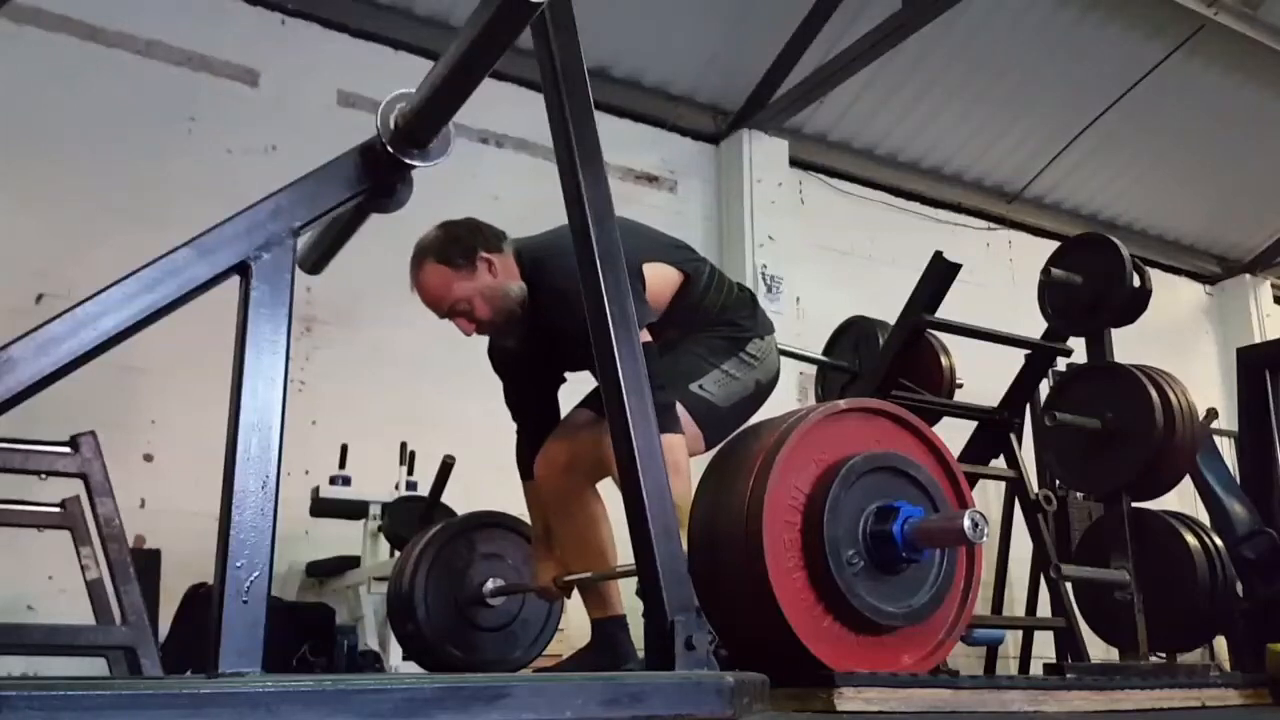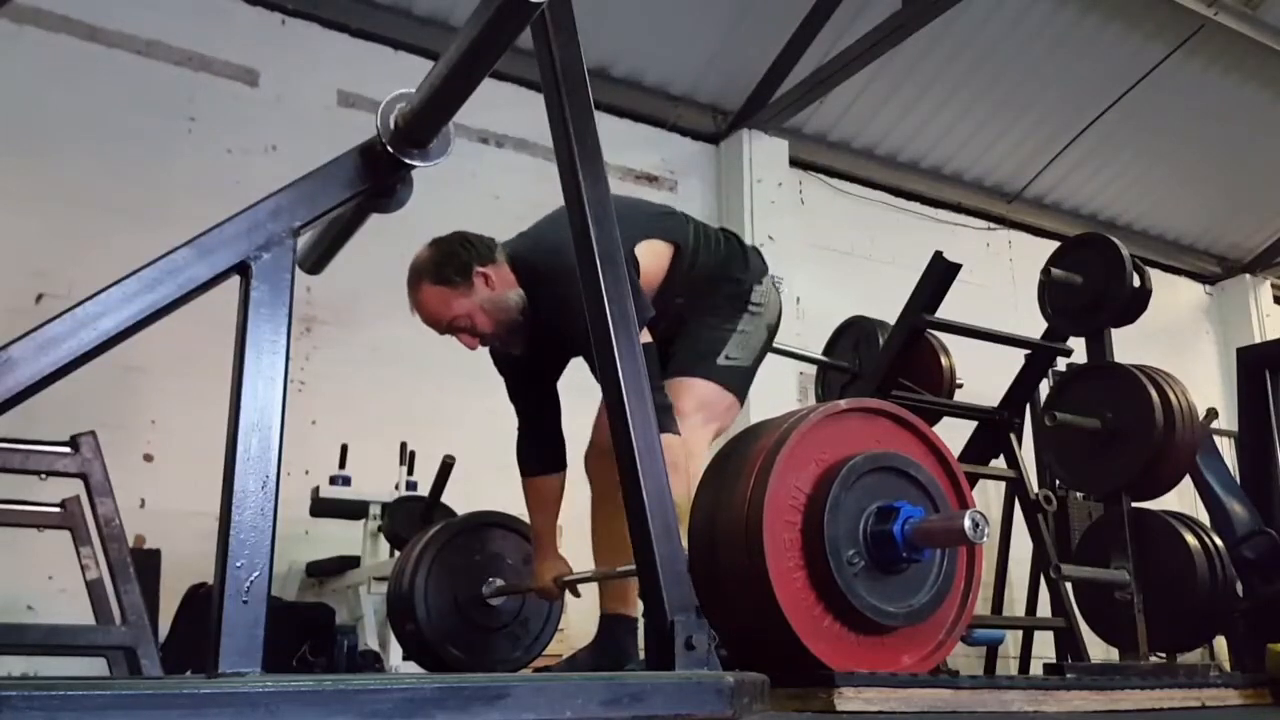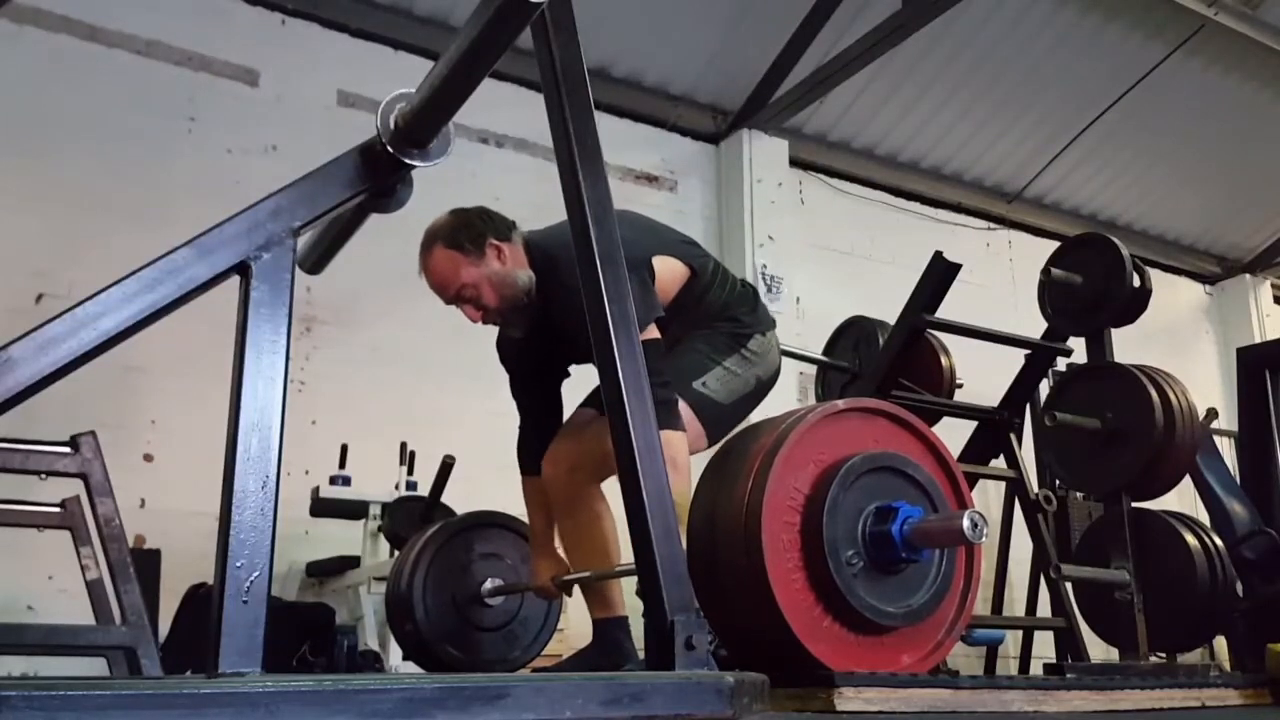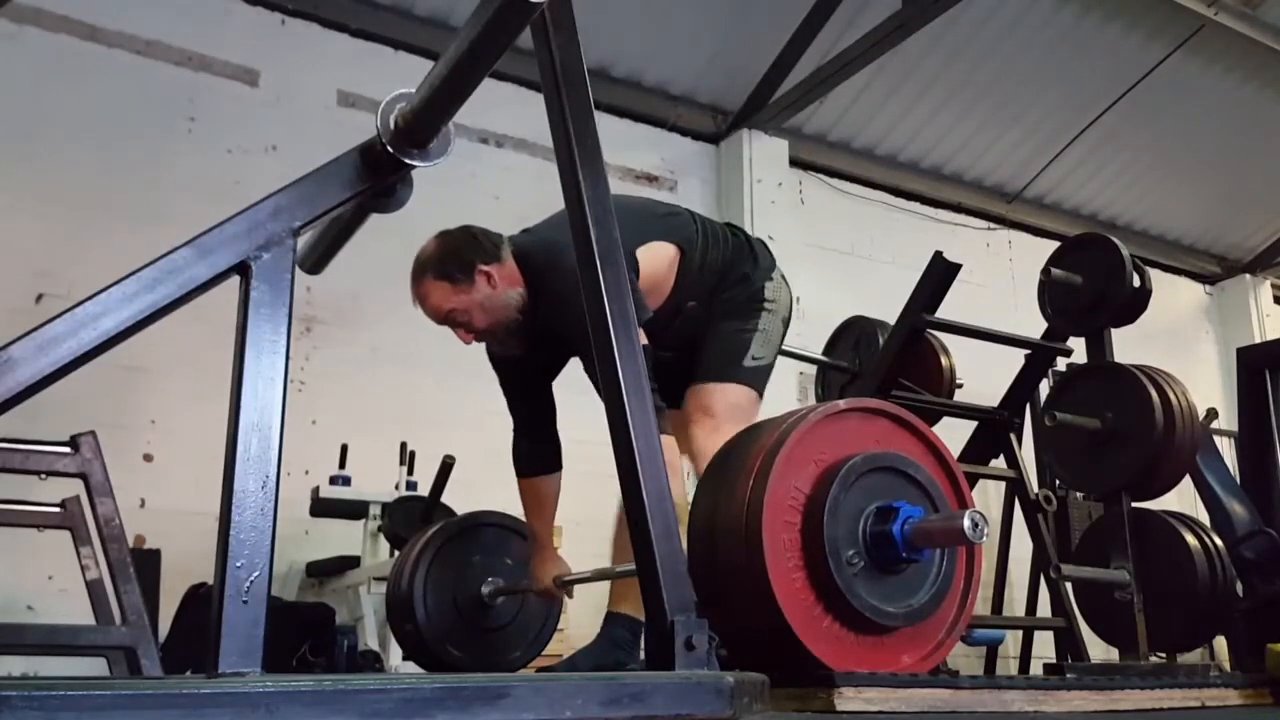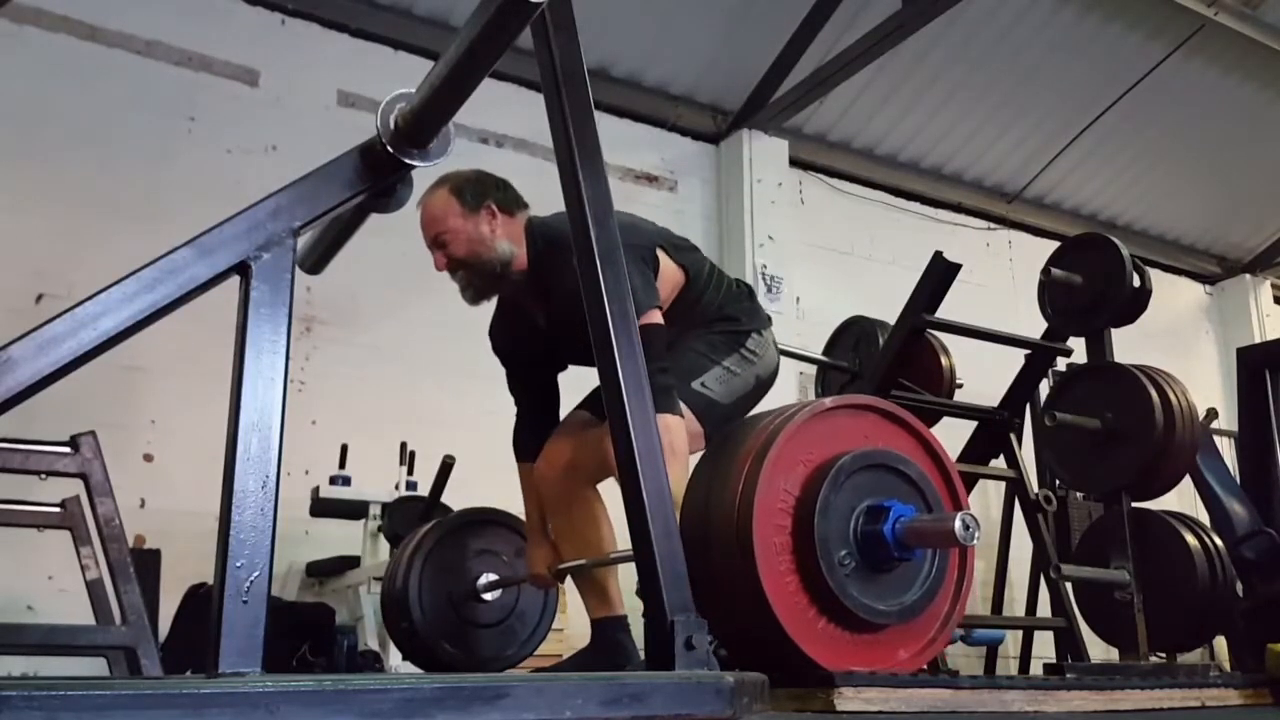
dt=1s
person 1, frame 1
left shoulder: (575, 276)
right shoulder: (511, 335)
left elbow: (651, 405)
right elbow: (535, 437)
right wrist: (543, 553)
left hip: (731, 342)
right hip: (661, 354)
right knee: (558, 464)
right ankle: (611, 642)
person 1, frame 2
left shoulder: (571, 274)
right shoulder: (514, 323)
left elbow: (649, 401)
right elbow: (539, 437)
right wrist: (544, 551)
left hip: (731, 294)
right hip: (668, 315)
left knee: (679, 434)
right knee: (606, 458)
right ankle: (617, 639)
person 1, frame 3
left shoulder: (585, 268)
right shoulder: (520, 328)
left elbow: (653, 399)
right elbow: (538, 432)
right wrist: (542, 550)
left hip: (733, 337)
right hip: (661, 352)
right knee: (564, 464)
right ankle: (611, 641)
person 1, frame 4
left shoulder: (572, 277)
right shoulder: (512, 328)
right elbow: (534, 436)
right wrist: (542, 550)
left hip: (741, 294)
right hip: (677, 324)
left knee: (712, 440)
right ankle: (620, 637)
person 1, frame 5
right shoulder: (515, 319)
left elbow: (651, 384)
right elbow: (535, 424)
right wrist: (537, 538)
left hip: (729, 339)
right hip: (656, 355)
right knee: (560, 465)
right ankle: (611, 641)
